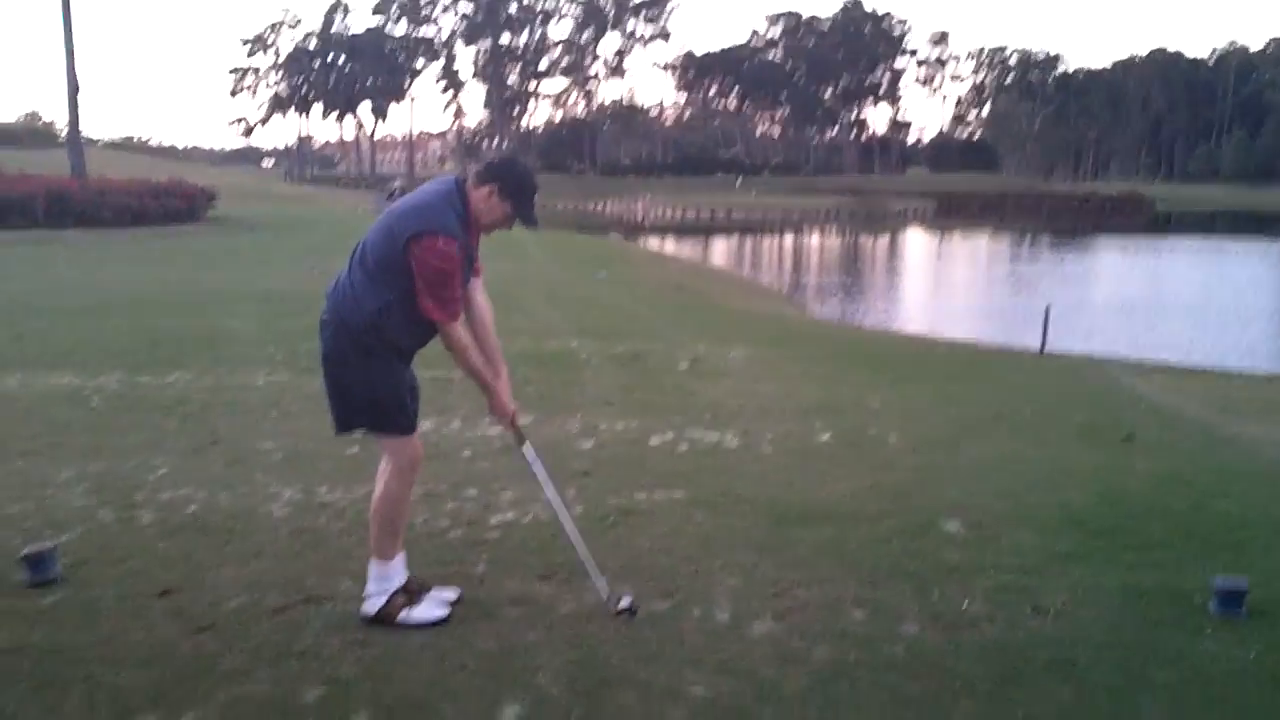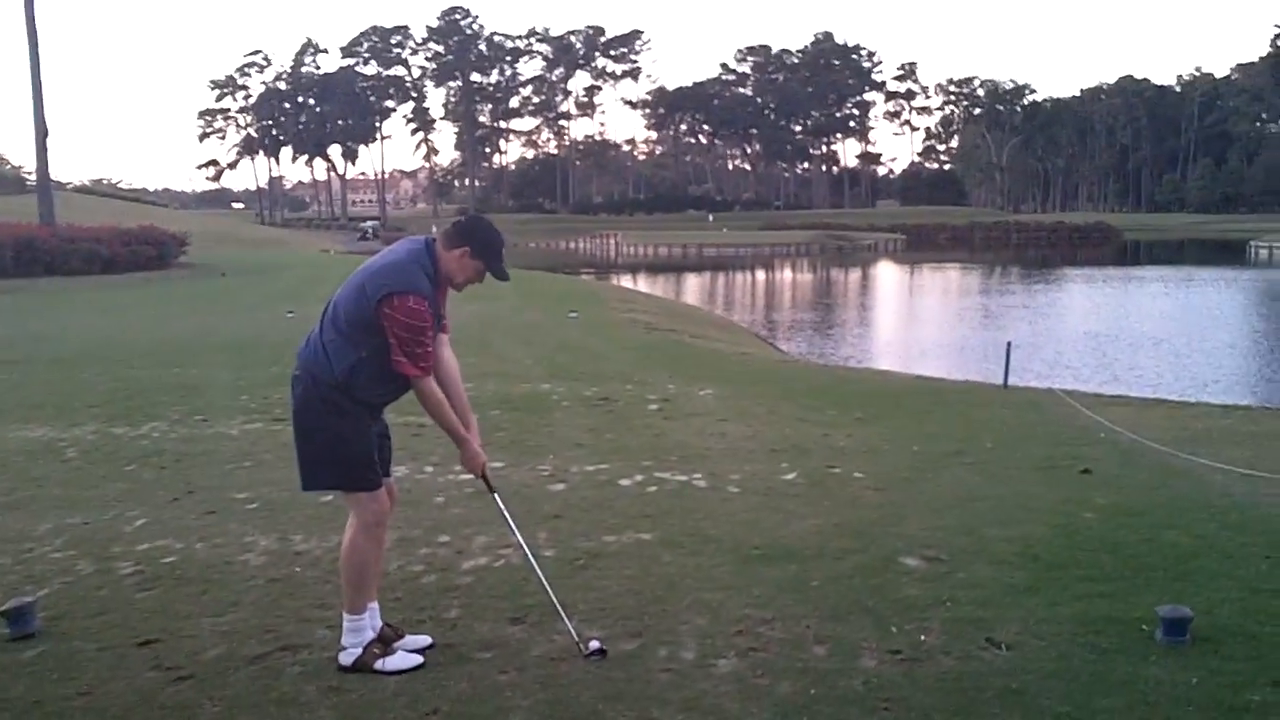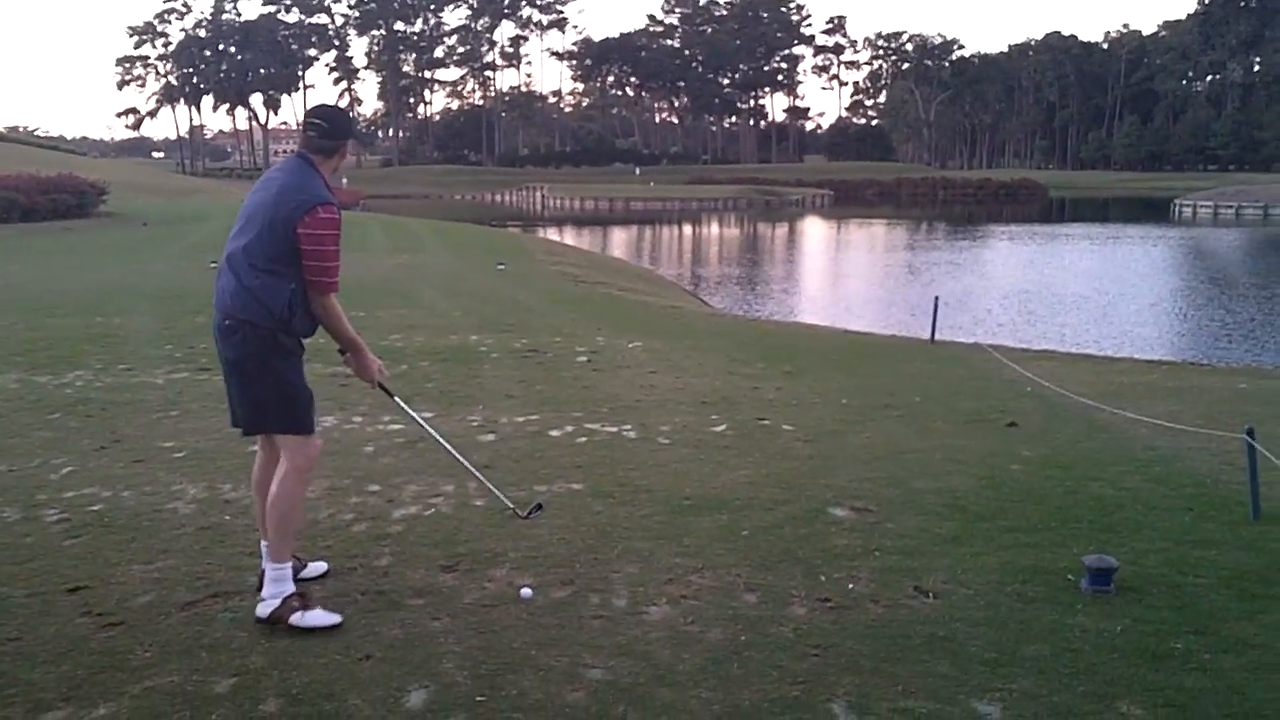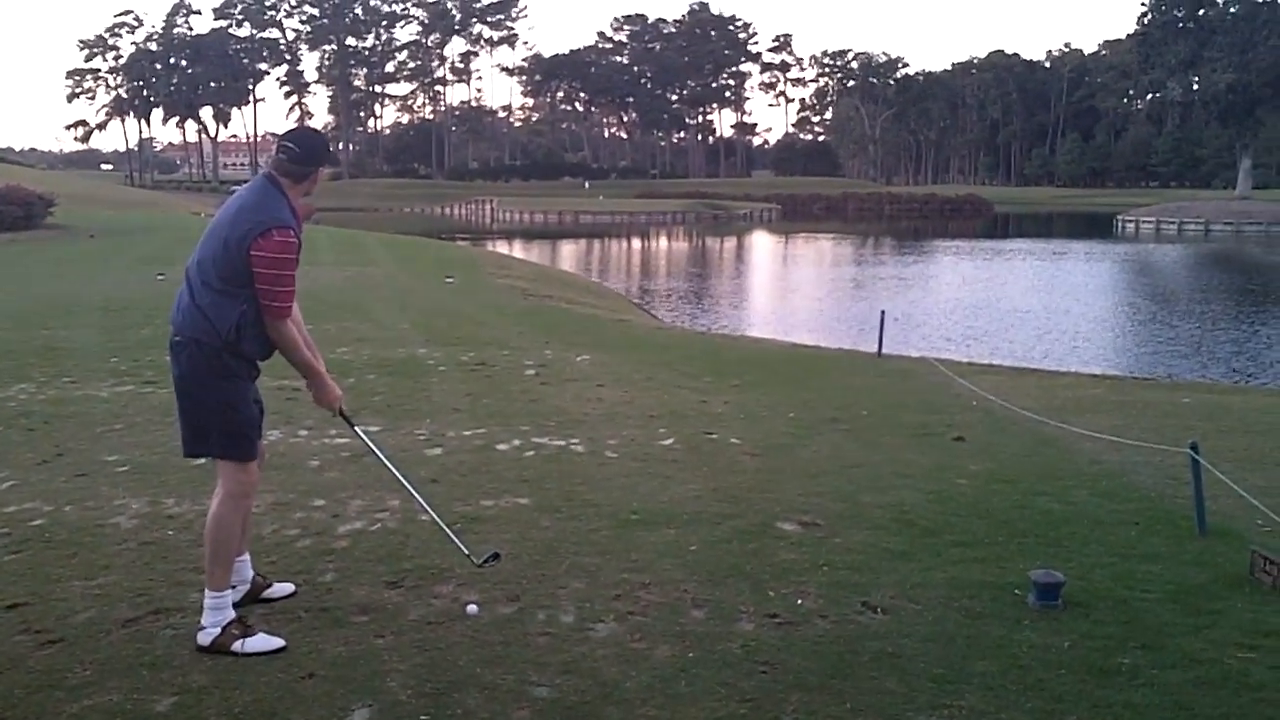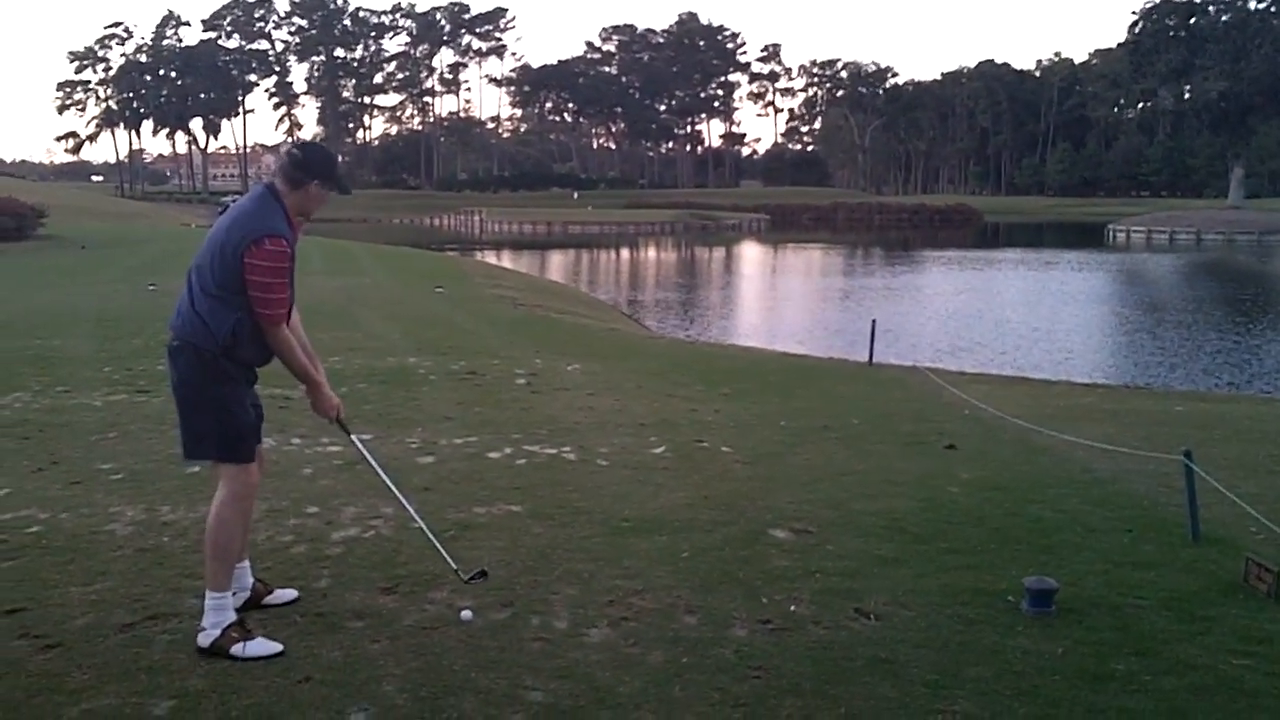
dt=1s
person 1, frame 1
left shoulder: (458, 206)
right shoulder: (437, 230)
left elbow: (474, 293)
right elbow: (448, 327)
left wrist: (500, 372)
right wrist: (492, 391)
left hip: (381, 336)
right hip: (360, 339)
left knee: (404, 451)
right knee: (403, 454)
left ankle: (395, 576)
right ankle: (380, 593)
person 1, frame 2
left shoulder: (423, 258)
right shoulder: (409, 290)
left elbow: (441, 350)
right elbow: (421, 381)
left wrist: (471, 424)
right wrist: (464, 443)
left hip: (352, 391)
right hip: (330, 396)
left knee: (382, 500)
right knee: (370, 509)
left ankle: (370, 623)
right ankle: (356, 643)
person 1, frame 3
left shoulder: (278, 178)
right shoulder: (318, 205)
right elbow: (320, 297)
left wrist: (348, 344)
right wrist: (359, 353)
left hip: (241, 323)
right hip: (263, 335)
left knee: (274, 443)
right knee: (300, 454)
left ankle: (276, 559)
right ankle: (276, 595)
person 1, frame 4
left shoulder: (256, 197)
right shoulder: (276, 228)
left elbow: (284, 302)
right elbow: (276, 322)
left wrist: (317, 361)
right wrist: (318, 380)
left hip: (214, 347)
right hip: (213, 355)
left knee: (249, 459)
right knee: (237, 478)
left ankle: (239, 577)
right ankle: (216, 620)
person 1, frame 5
left shoulder: (266, 213)
right shoulder: (267, 235)
left elbow: (284, 308)
right elbow: (273, 328)
left wrist: (317, 370)
right wrist: (316, 387)
left hip: (219, 356)
right hip: (207, 361)
left knee: (247, 468)
right knee: (238, 481)
left ankle: (239, 585)
right ankle: (217, 623)
